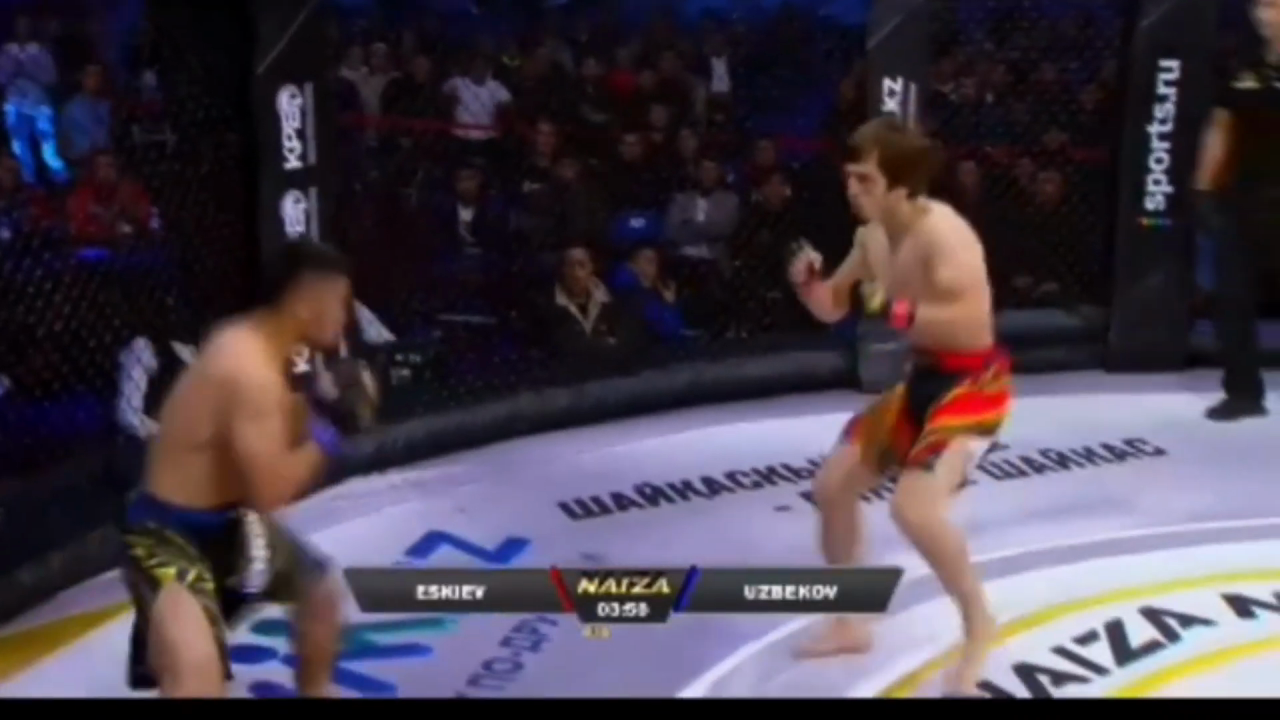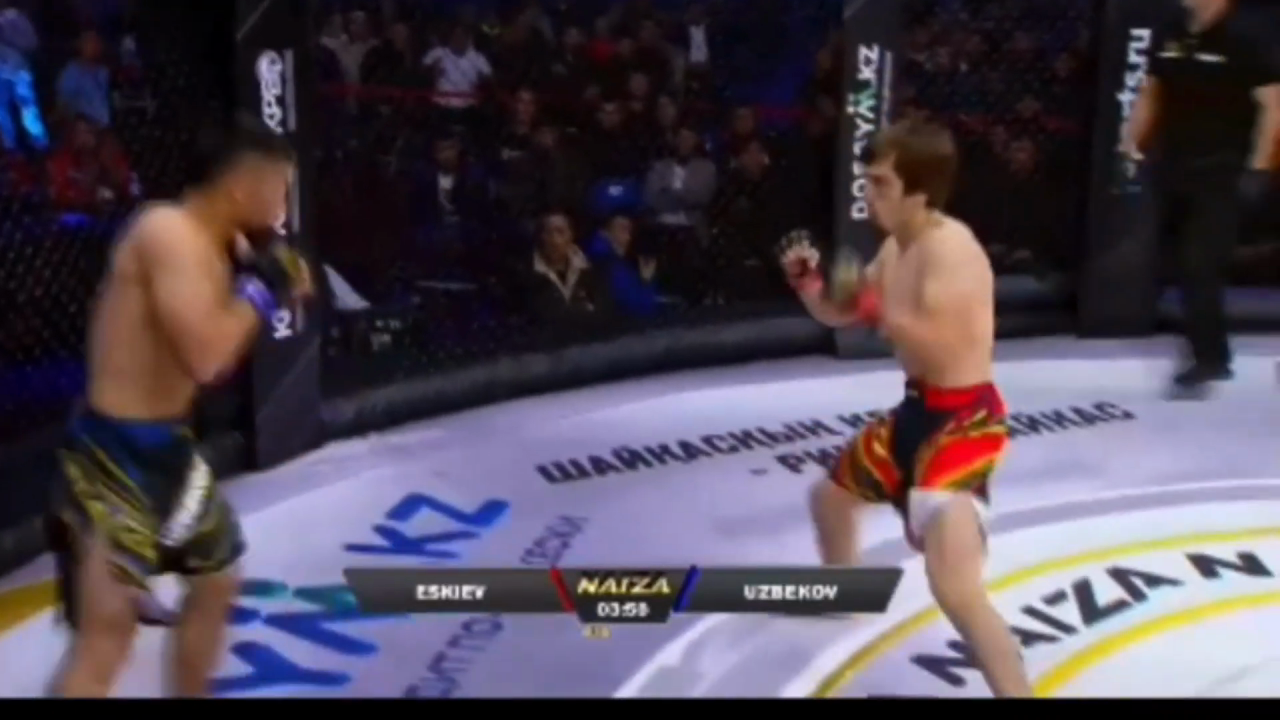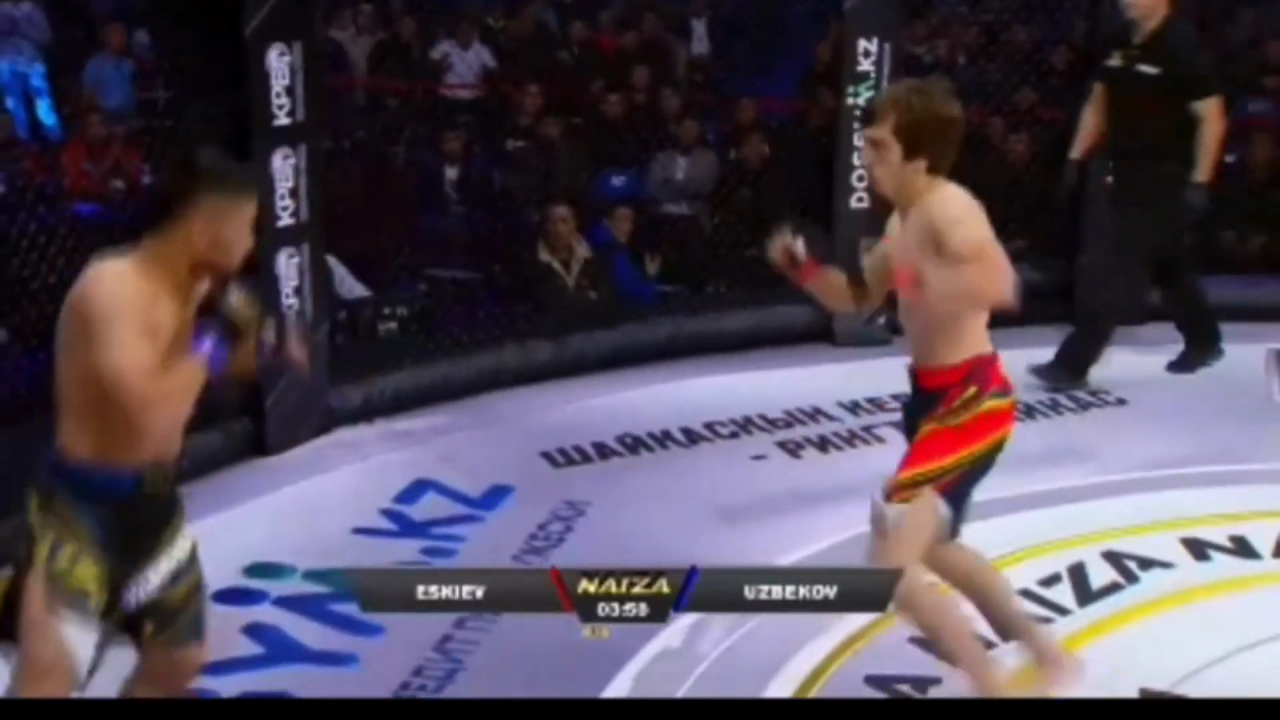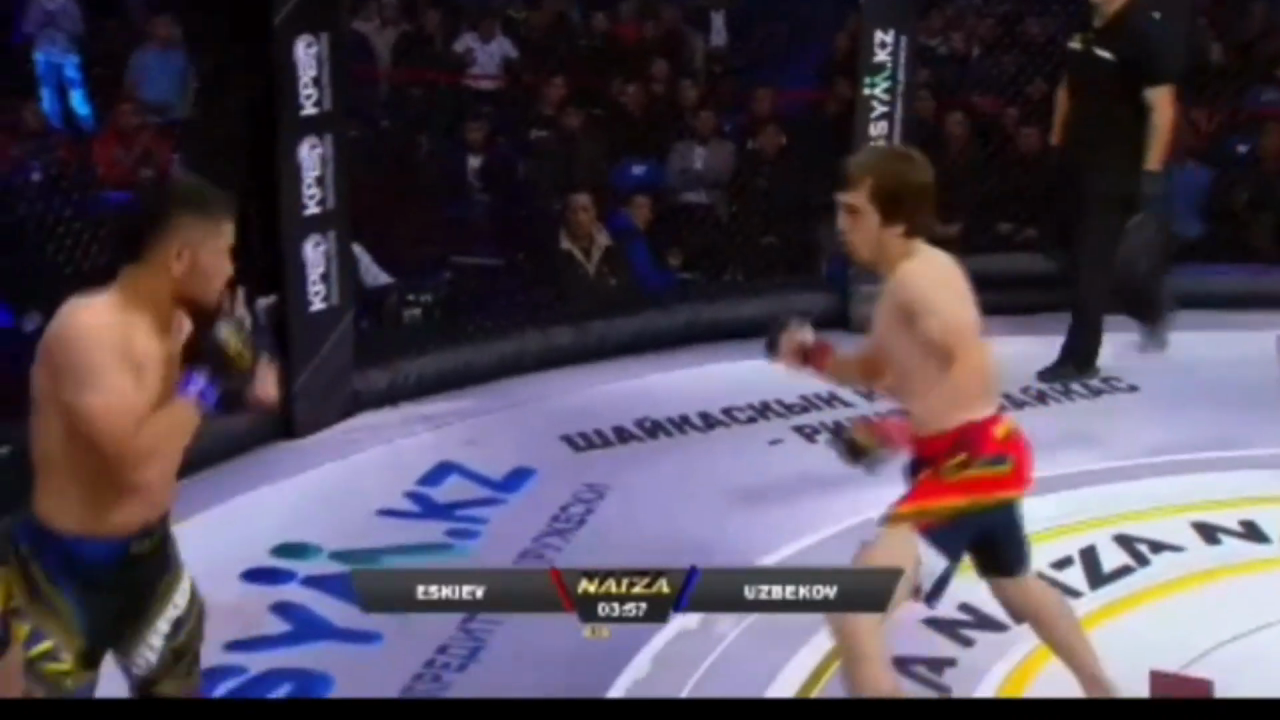
dt=0.2s
person 1, frame 1
left shoulder: (943, 233)
right shoulder: (873, 236)
left elbow: (974, 322)
right elbow: (831, 305)
left wrist: (899, 311)
right wrist: (810, 281)
left hip: (974, 380)
right hip: (924, 376)
left knee: (914, 508)
right knee: (833, 480)
left ankle: (979, 626)
right ankle: (849, 622)
person 1, frame 2
left shoulder: (949, 248)
right shoulder: (895, 248)
left elbow: (942, 349)
right elbow: (839, 312)
left wrist: (874, 304)
right wrist: (807, 280)
left hip: (966, 422)
right hip: (918, 410)
left knee: (953, 585)
right knee: (827, 495)
left ankle: (1016, 692)
person 1, frame 3
left shoulder: (947, 209)
right shoulder: (905, 219)
left elbow: (999, 286)
right elbow: (855, 299)
left wrist: (913, 282)
right wrist: (802, 267)
left hip: (966, 400)
right hip: (941, 395)
left knee: (893, 567)
right knee: (934, 550)
left ankle: (993, 689)
right ankle: (1041, 649)
person 1, frame 4
left shoulder: (920, 279)
right shoulder: (900, 283)
left elbow: (975, 374)
right elbow: (870, 370)
right wrist: (814, 355)
left hip: (966, 466)
right hip: (984, 459)
left knee: (853, 614)
right knee: (1011, 581)
right ankle: (1101, 689)
person 2, frame 1
left shoulder: (248, 339)
right shoulder: (246, 369)
right elbow: (270, 489)
left wrist: (311, 416)
right wrist: (328, 431)
left hip: (222, 520)
right hip: (170, 536)
left knee: (321, 598)
right knee: (199, 690)
left ankle: (315, 697)
person 2, frame 2
left shoulder: (209, 238)
right shoulder: (166, 233)
left elbow: (214, 329)
right elbow: (204, 357)
left wrist: (276, 279)
right wrist: (259, 287)
left hip: (168, 447)
right hip: (111, 454)
left knee: (217, 583)
right knee: (107, 640)
left ankle: (190, 698)
person 2, frame 3
left shoulder: (191, 288)
right shoulder: (110, 288)
right elbow: (146, 420)
left wrist: (257, 341)
right wrist: (212, 342)
left hip: (156, 498)
right hip: (81, 506)
left knee: (179, 658)
right knee: (46, 681)
person 2, frame 4
left shoulder: (171, 323)
right shoulder: (87, 329)
right elbow: (135, 465)
left wrist: (235, 377)
right wrist: (205, 377)
left hip: (148, 558)
right hip: (62, 574)
left knee: (177, 689)
person 3, frame 1
right shoulder: (1241, 71)
right elbow: (1219, 129)
right wrist: (1203, 190)
right hip: (1241, 202)
right knee: (1232, 299)
right ankle: (1243, 392)
person 3, frame 2
left shoulder: (1243, 39)
right shoulder: (1170, 37)
right elbow: (1149, 95)
right wrist: (1128, 150)
left hip: (1222, 174)
right hip: (1177, 171)
left knee: (1199, 266)
right knee: (1191, 270)
left ankle: (1206, 357)
right ankle: (1211, 356)
person 3, frame 3
left shoulder: (1183, 46)
right shoulder: (1120, 45)
left elbow: (1212, 118)
right elbow: (1098, 102)
left wrist: (1199, 182)
right wrist: (1076, 158)
left hip: (1161, 182)
right hip: (1129, 176)
left knee: (1114, 270)
right knee: (1168, 267)
left ankle: (1072, 364)
right ankle: (1204, 343)
person 3, frame 4
left shoulder: (1144, 34)
right shoulder: (1086, 31)
left elbow: (1162, 107)
left wrist: (1151, 171)
right wrist: (1056, 144)
left hip: (1115, 168)
right hip: (1079, 161)
left knee: (1092, 263)
right knee: (1093, 259)
left ankle: (1080, 358)
right ankle: (1149, 309)
